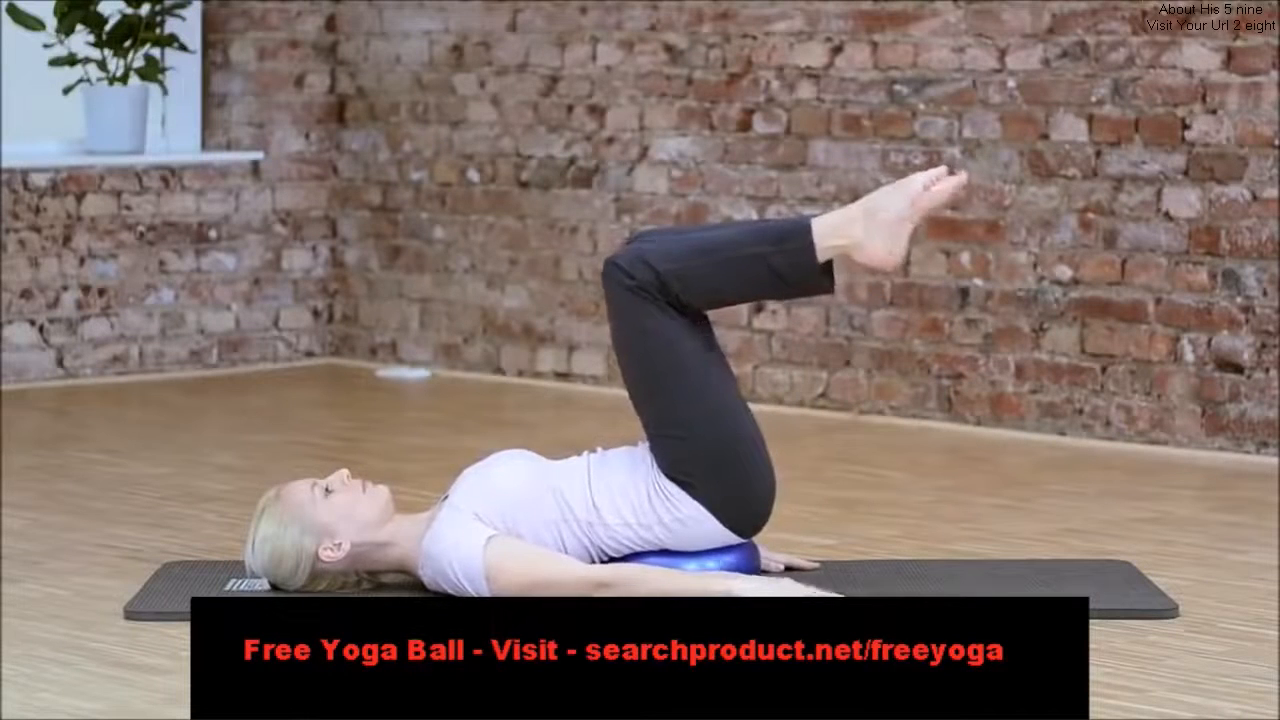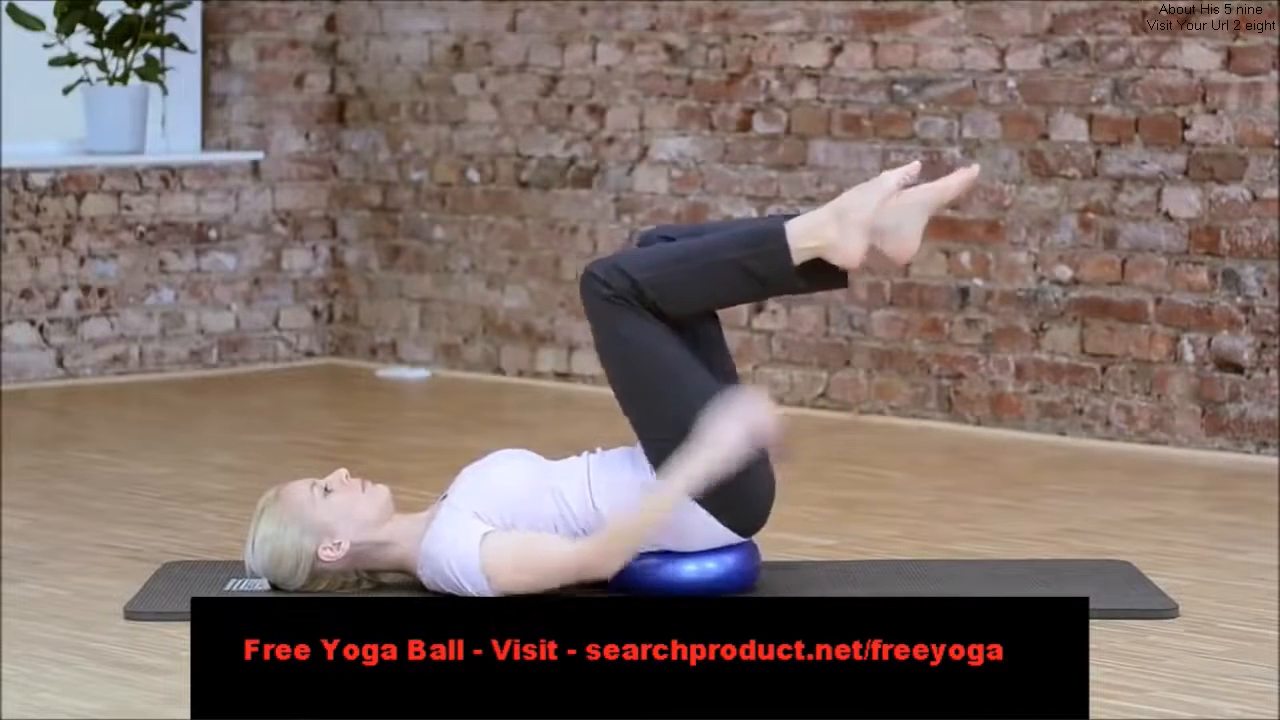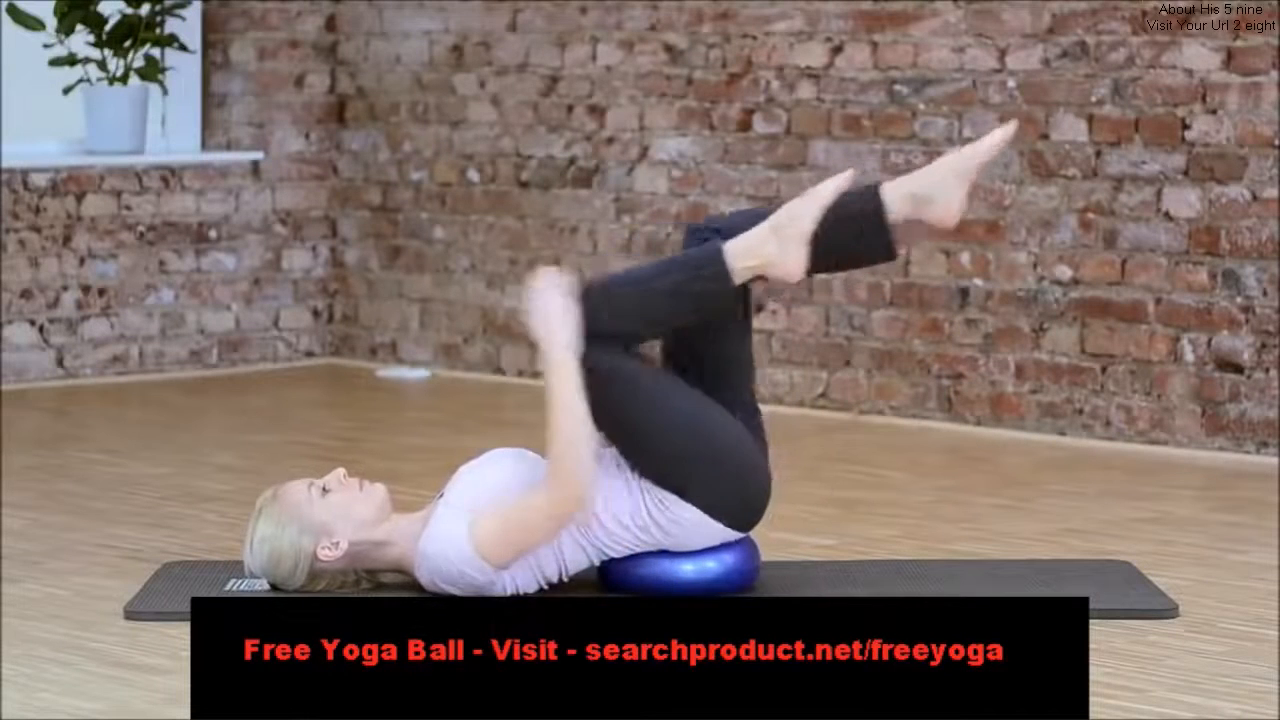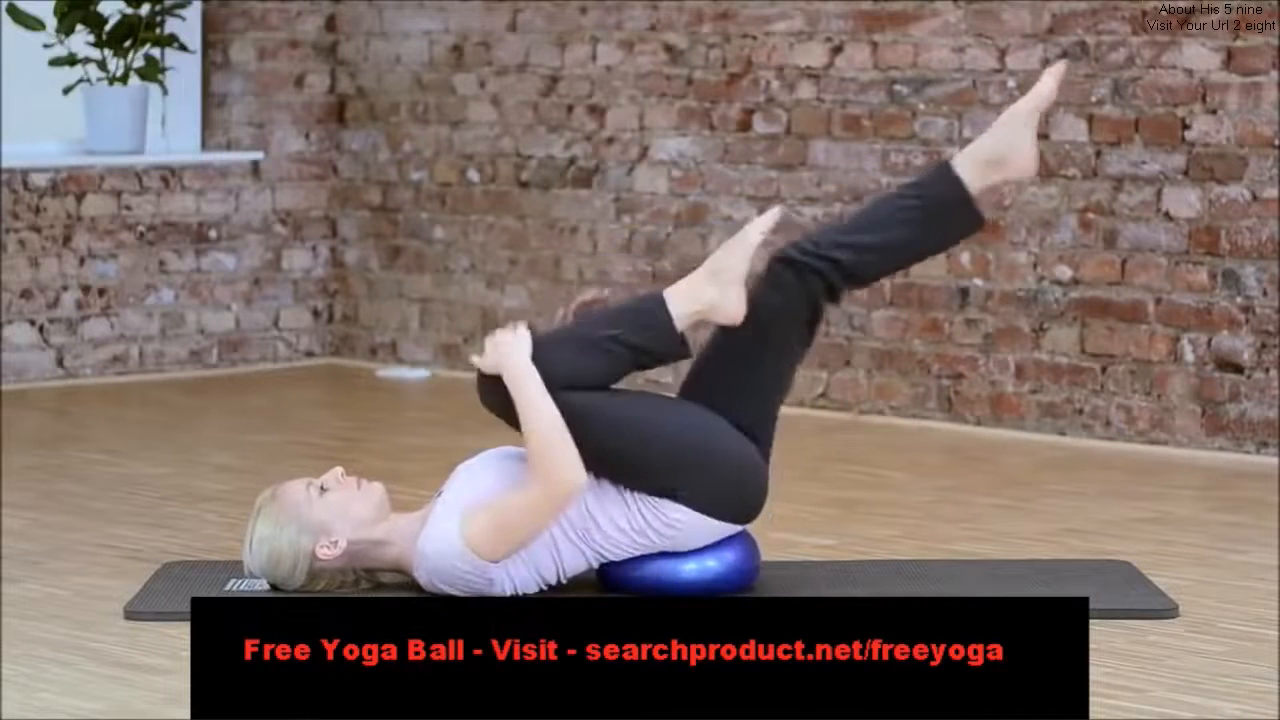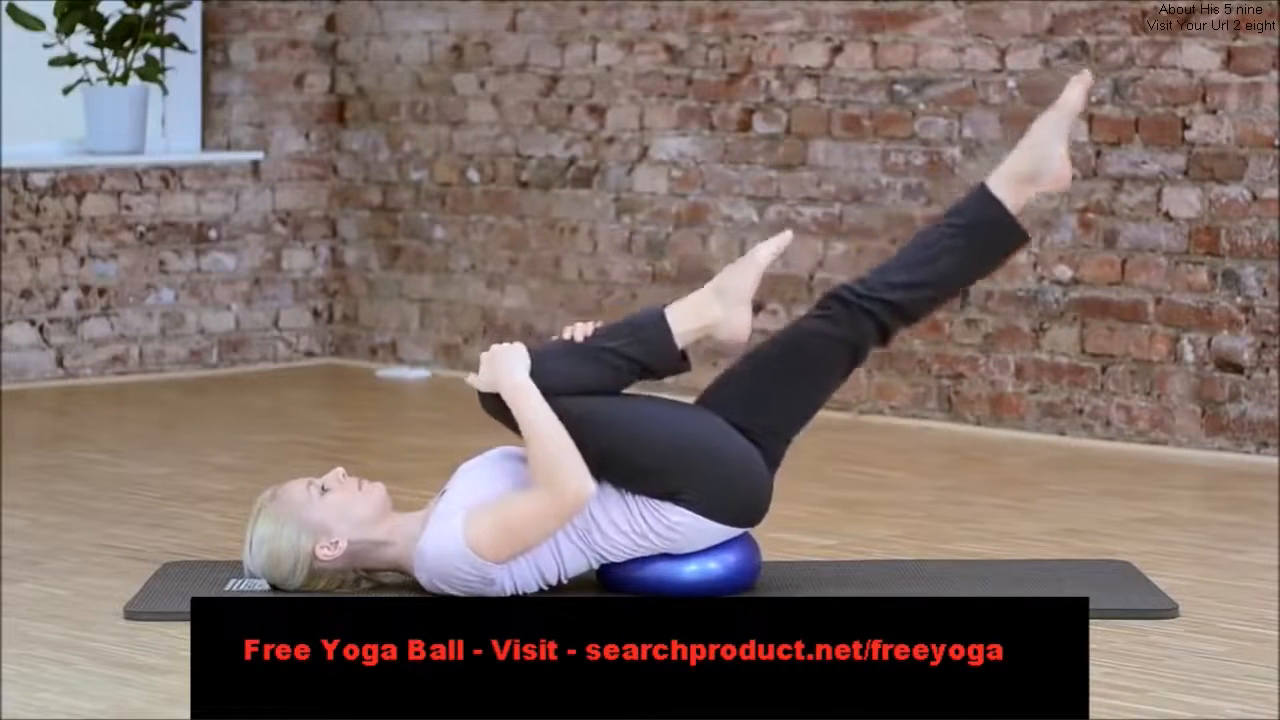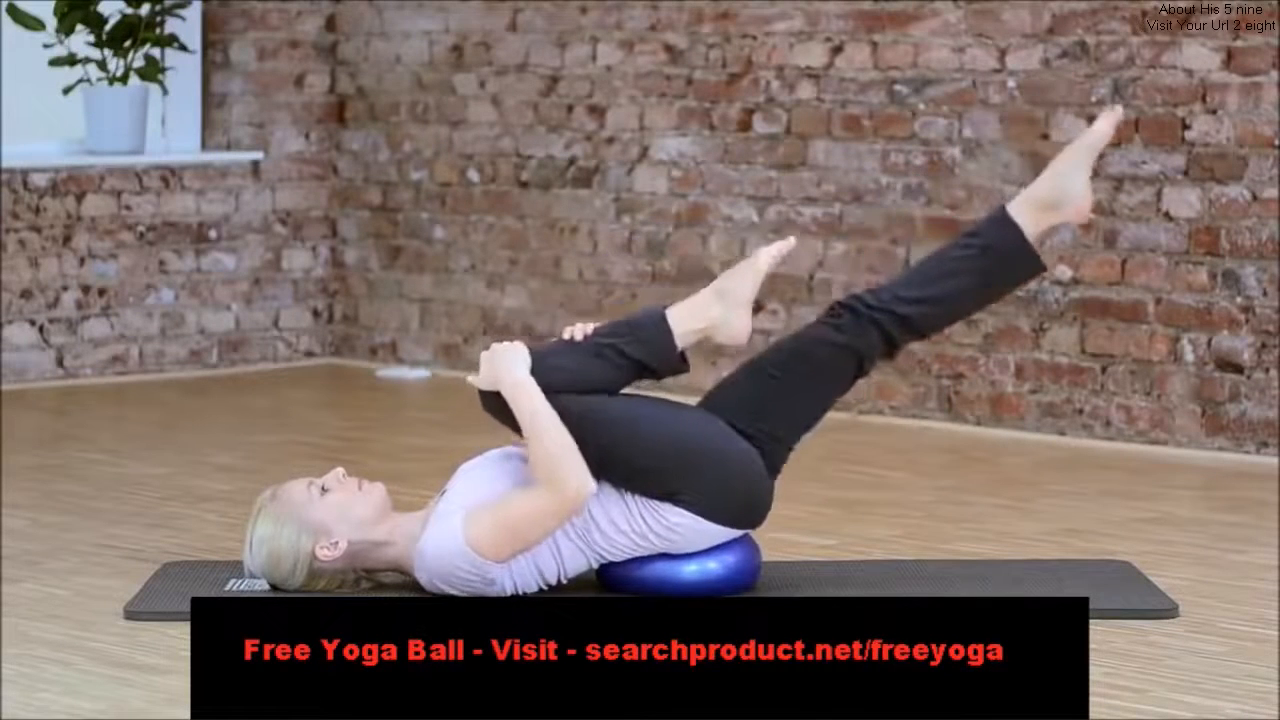
dt=0.3s
person 1, frame 1
left shoulder: (448, 520)
right shoulder: (448, 555)
right elbow: (598, 582)
right wrist: (743, 584)
left hip: (691, 493)
right hip: (712, 494)
left knee: (650, 256)
right knee: (634, 275)
left ankle: (844, 238)
right ankle: (844, 232)
person 1, frame 2
left shoulder: (446, 520)
right shoulder: (449, 554)
right elbow: (595, 557)
right wrist: (702, 460)
left hip: (695, 479)
right hip: (712, 496)
left knee: (661, 256)
right knee: (614, 284)
left ankle: (835, 238)
right ankle: (818, 235)
person 1, frame 3
left shoulder: (443, 521)
right shoulder: (450, 554)
right elbow: (574, 493)
right wrist: (560, 340)
left hip: (693, 480)
right hip: (714, 489)
left knee: (717, 241)
right knee: (564, 314)
left ankle: (914, 201)
right ankle: (757, 256)
person 1, frame 4
left shoulder: (441, 521)
right shoulder: (449, 554)
right elbow: (565, 484)
left wrist: (588, 345)
right wrist: (518, 365)
left hip: (699, 471)
right hip: (710, 487)
left knee: (804, 268)
right knee: (506, 377)
left ankle: (976, 168)
right ankle: (696, 299)
person 1, frame 5
left shoulder: (444, 520)
right shoulder: (449, 556)
right elbow: (571, 493)
left wrist: (564, 369)
right wrist: (520, 386)
left hip: (707, 470)
right hip: (713, 487)
right knee: (511, 382)
left ankle: (1016, 182)
right ankle: (698, 315)
person 1, frame 6
left shoulder: (447, 523)
right shoulder: (447, 555)
right elbow: (570, 491)
left wrist: (567, 372)
right wrist: (516, 382)
left hip: (710, 470)
right hip: (713, 491)
right knee: (507, 379)
left ankle: (1034, 212)
right ankle: (696, 317)
